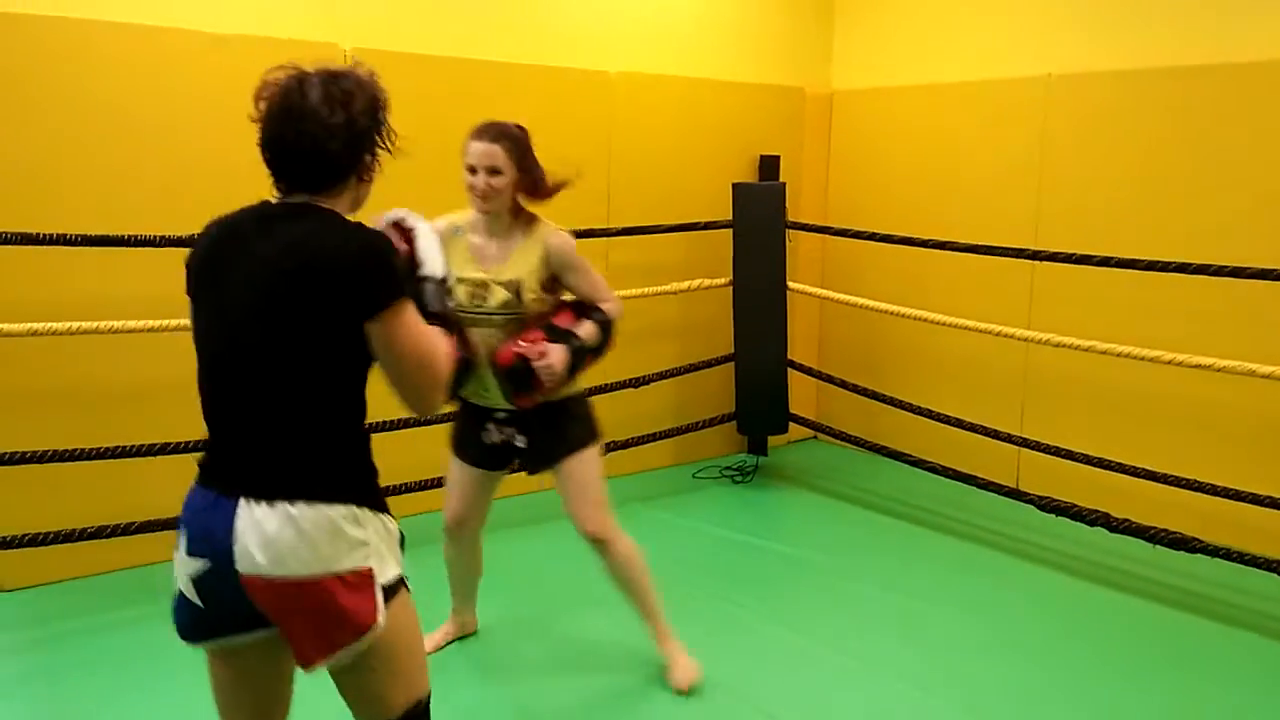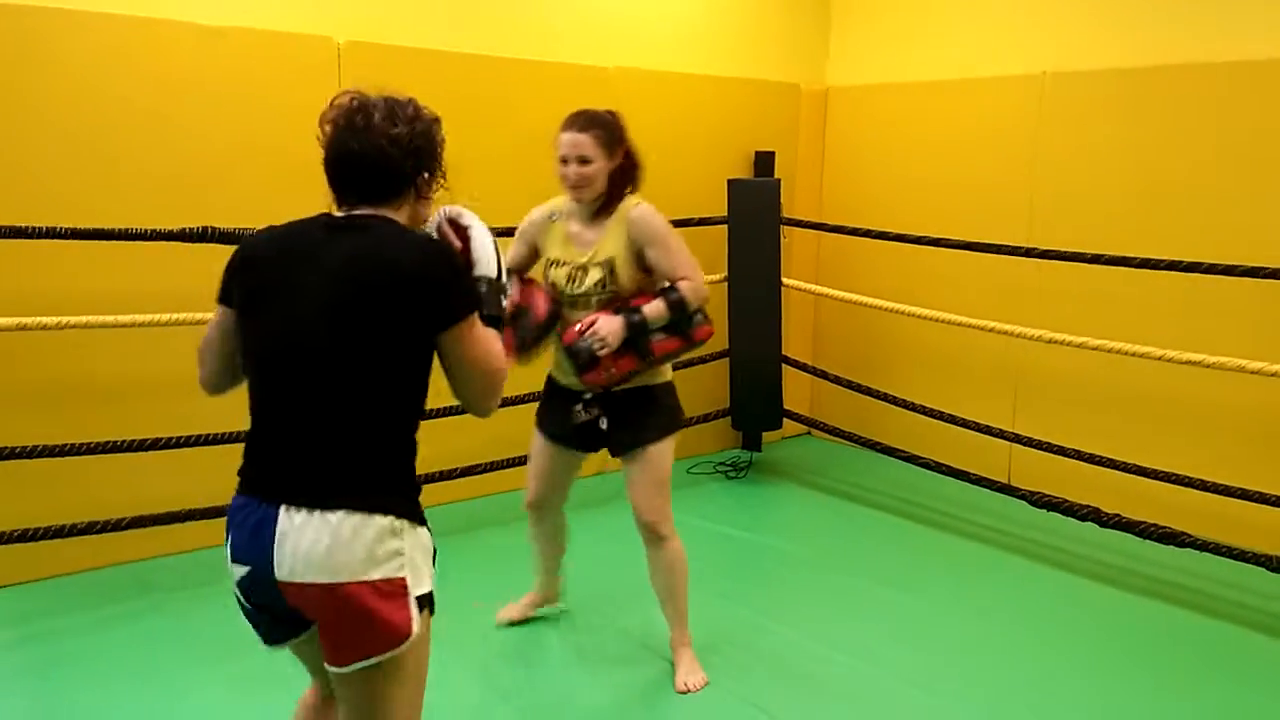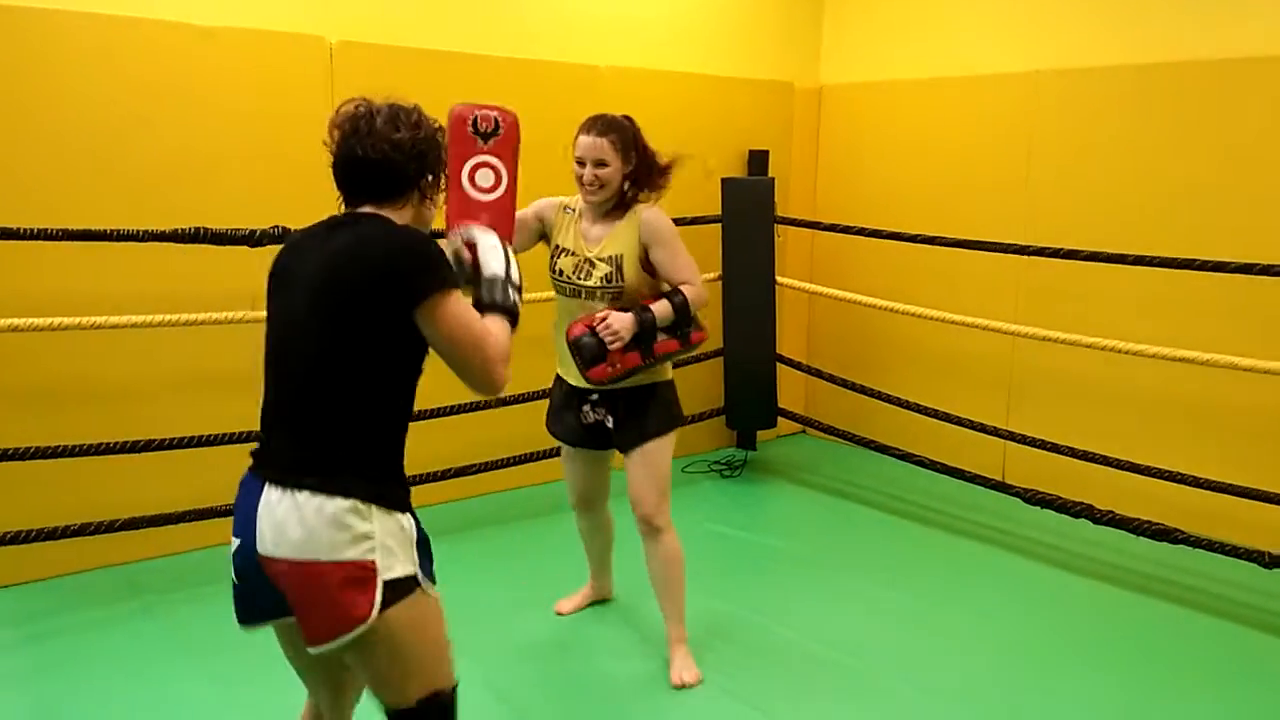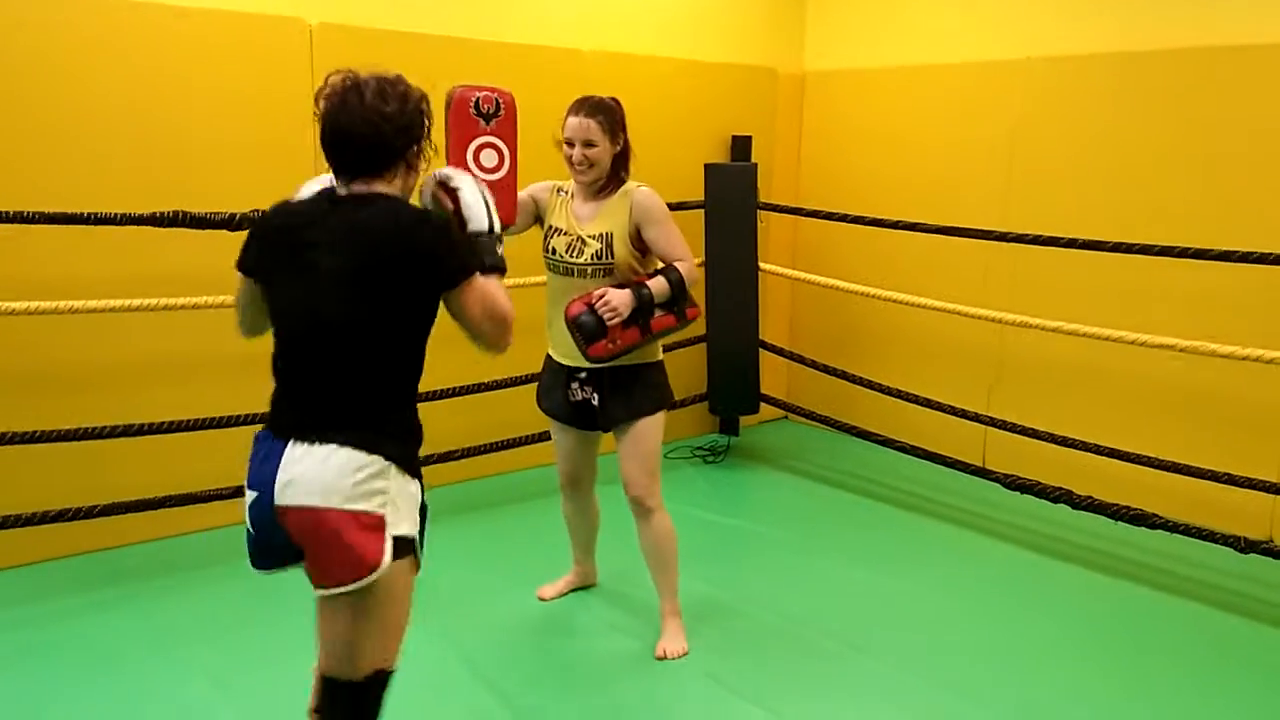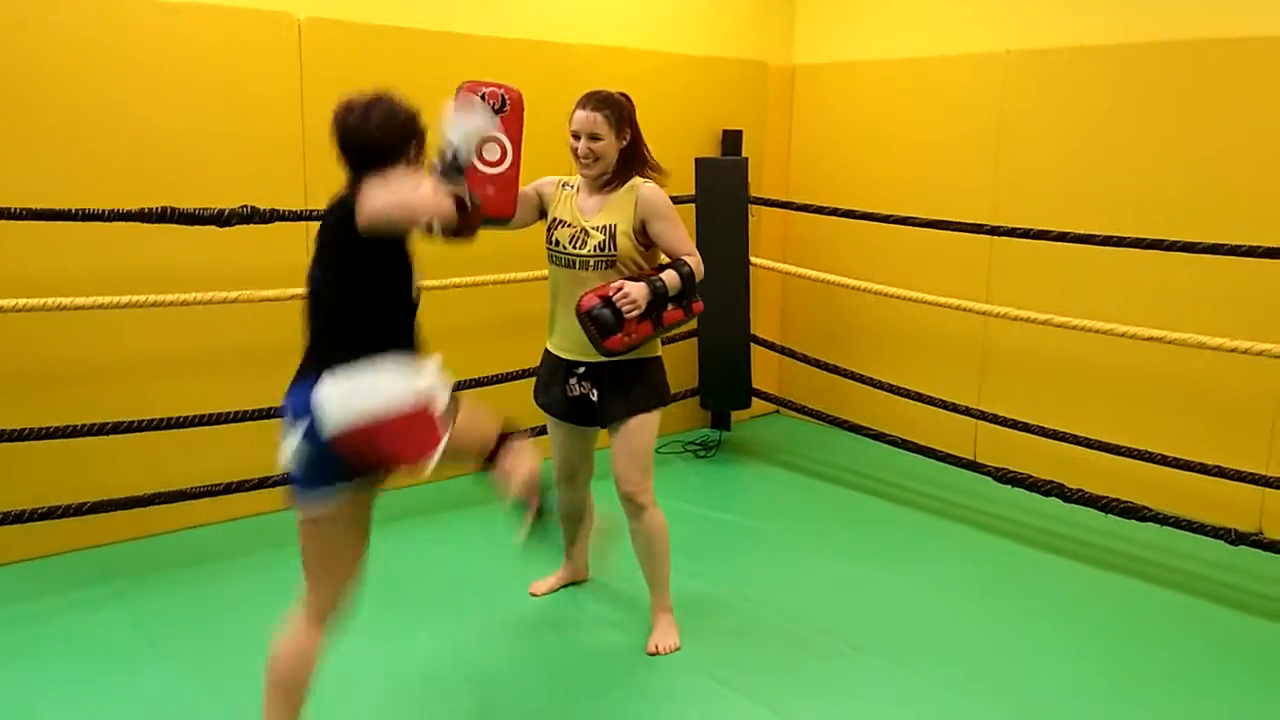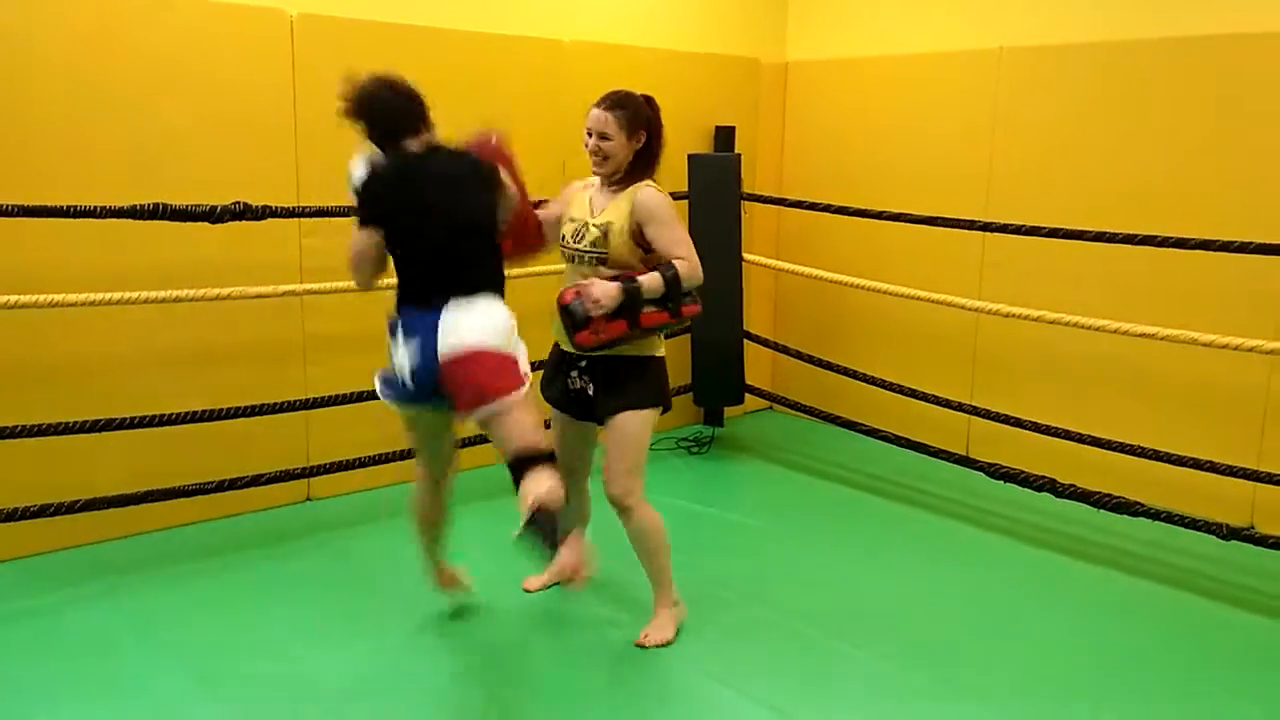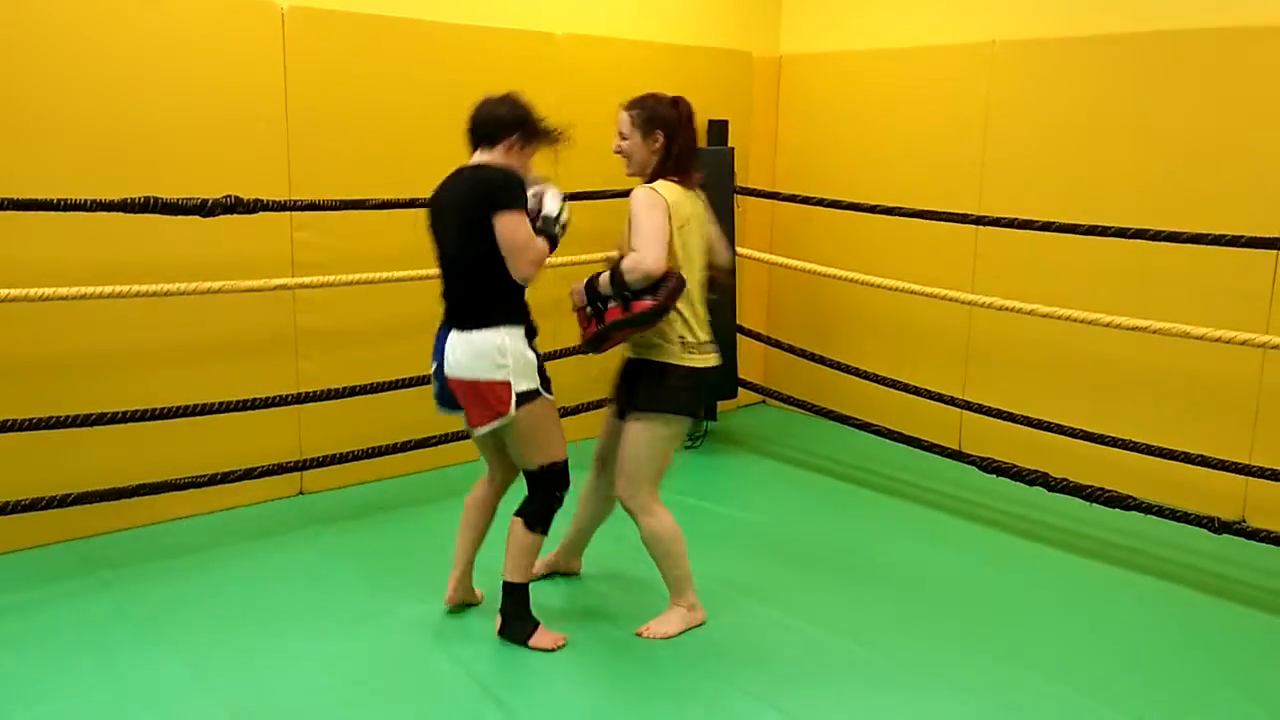
dt=0.3s
person 1, frame 1
left shoulder: (213, 244)
right shoulder: (363, 254)
right elbow: (428, 389)
right wrist: (432, 286)
left hip: (215, 525)
right hip: (322, 530)
person 1, frame 2
left shoulder: (260, 252)
right shoulder: (426, 263)
left elbow: (213, 375)
right elbow: (483, 394)
right wrist: (484, 285)
left hip: (257, 533)
right hip: (363, 538)
person 1, frame 3
left shoulder: (296, 253)
right shoulder: (407, 253)
right elbow: (489, 373)
right wrist: (499, 287)
left hip: (263, 512)
right hip: (346, 524)
person 1, frame 4
left shoulder: (276, 225)
right shoulder: (426, 233)
right elbow: (496, 333)
right wrist: (471, 224)
left hip: (277, 469)
right hip: (360, 479)
left knee: (344, 640)
person 1, frame 5
left shoulder: (348, 224)
right shoulder: (360, 204)
right elbow: (412, 201)
left wrist: (452, 207)
right wrist: (451, 173)
left hip: (315, 409)
right hip: (380, 392)
left knee: (319, 609)
right knee: (504, 443)
person 1, frame 6
left shoulder: (382, 181)
right shoulder: (473, 164)
left elbow: (364, 271)
right elbow: (513, 208)
left wrist: (364, 192)
left hip: (418, 337)
right hip: (482, 328)
left knee: (434, 467)
right knee: (534, 462)
left ankle: (438, 571)
right ankle: (555, 518)
person 1, frame 7
left shoulder: (446, 192)
right shoulder: (501, 183)
right elbow: (524, 268)
right wrist: (548, 222)
left hip: (456, 348)
right hip: (496, 348)
left knee: (500, 467)
right knee: (548, 481)
left ankle: (459, 582)
right ankle: (513, 615)
person 2, frame 1
left shoulder: (550, 243)
right shoulder: (444, 235)
left elbow: (609, 309)
left wrist: (568, 348)
left hip: (551, 408)
right hip: (481, 409)
left knee: (599, 531)
right knee: (457, 521)
left ankle: (667, 640)
right ankle: (460, 618)
person 2, frame 2
left shoulder: (640, 219)
right shoulder: (544, 220)
left elbow: (695, 287)
right elbow: (507, 275)
left wrist: (630, 322)
left hip: (639, 392)
right hip: (568, 388)
left knee: (653, 521)
right knee: (539, 499)
left ankle: (683, 646)
right ankle: (545, 588)
person 2, frame 3
left shoulder: (646, 221)
right shoulder: (553, 213)
left elbow: (695, 292)
left wrist: (637, 319)
left hip: (641, 390)
right hip: (576, 387)
left knee: (651, 515)
right knee: (584, 502)
left ankle: (678, 642)
right ankle: (599, 583)
person 2, frame 4
left shoulder: (637, 201)
right shoulder: (548, 196)
left elbow: (688, 268)
left wrist: (636, 295)
left hip: (631, 370)
right hip: (566, 368)
left knee: (641, 494)
right knee: (573, 481)
left ankle: (671, 615)
right ankle: (583, 568)
person 2, frame 5
left shoulder: (643, 195)
right shoulder: (552, 191)
left elbow: (693, 264)
left wrist: (650, 287)
left hip: (629, 366)
right hip: (565, 361)
left knee: (634, 491)
right knee: (567, 477)
left ankle: (662, 611)
right ankle: (573, 564)
person 2, frame 6
left shoulder: (647, 198)
right shoulder: (582, 190)
left elbow: (691, 271)
left wrist: (623, 288)
left hip: (632, 362)
right hip: (576, 357)
left knee: (623, 492)
right knee: (567, 470)
left ankle: (668, 601)
right ankle: (569, 561)
person 2, frame 7
left shoulder: (649, 196)
right shoulder: (691, 196)
left elbow: (649, 265)
right elbow: (722, 262)
left wrist: (594, 286)
left hip: (668, 367)
right hip: (657, 360)
left knee: (636, 495)
right knee: (606, 463)
left ankle: (687, 602)
right ankle: (567, 555)
